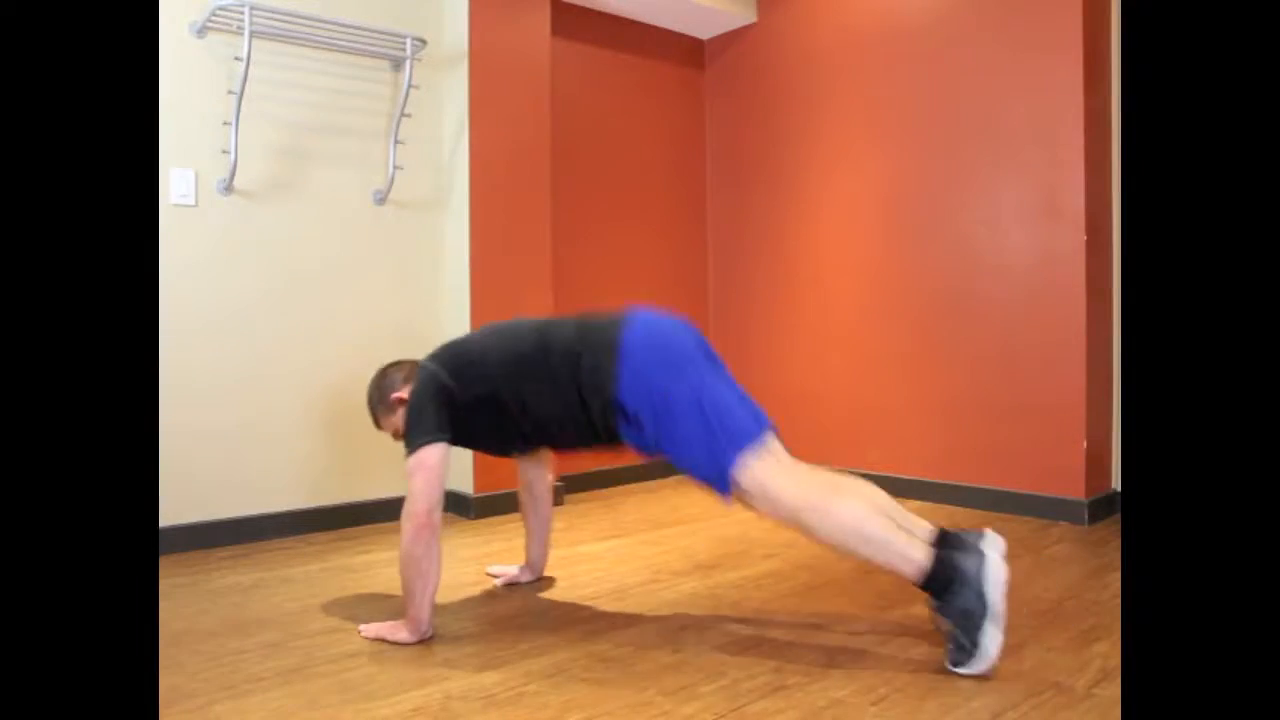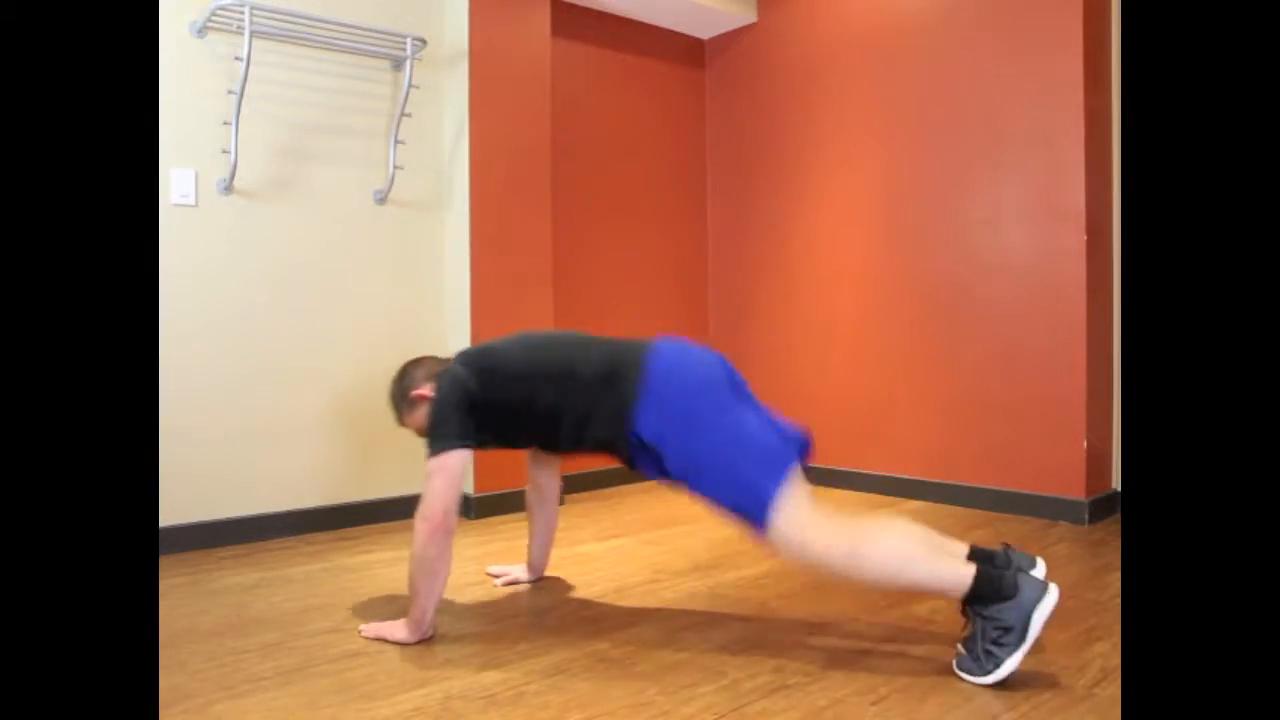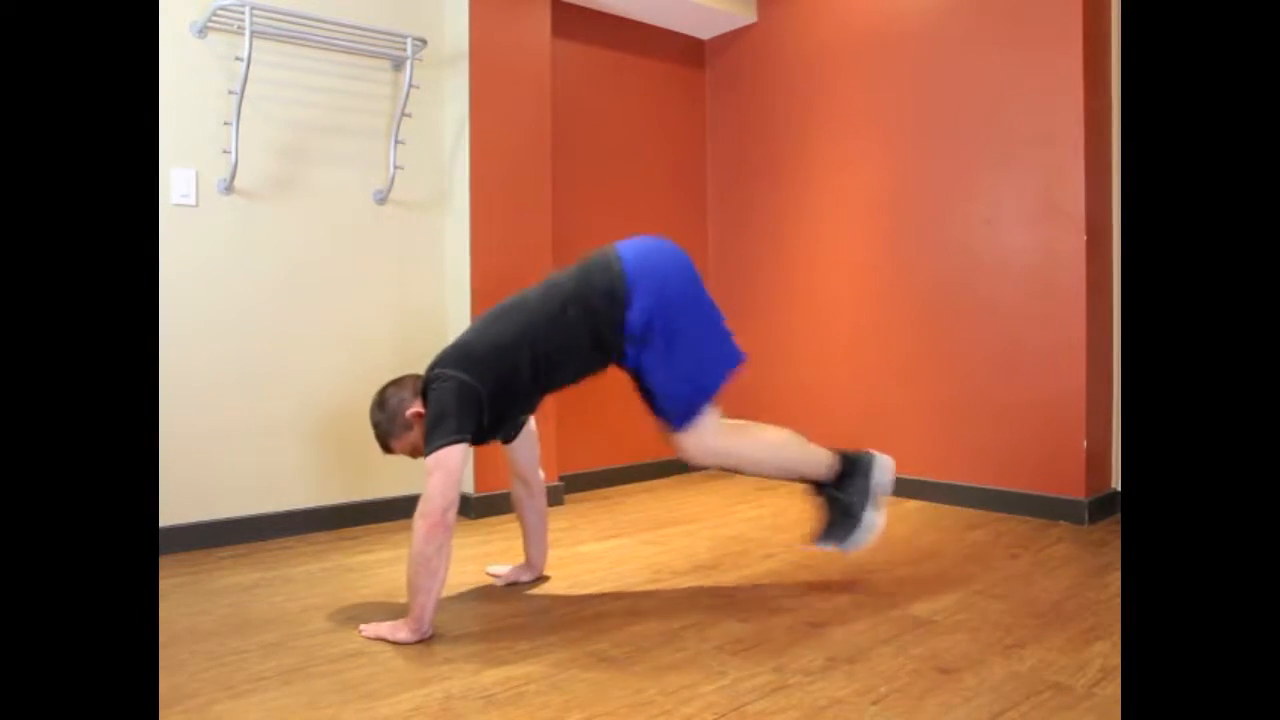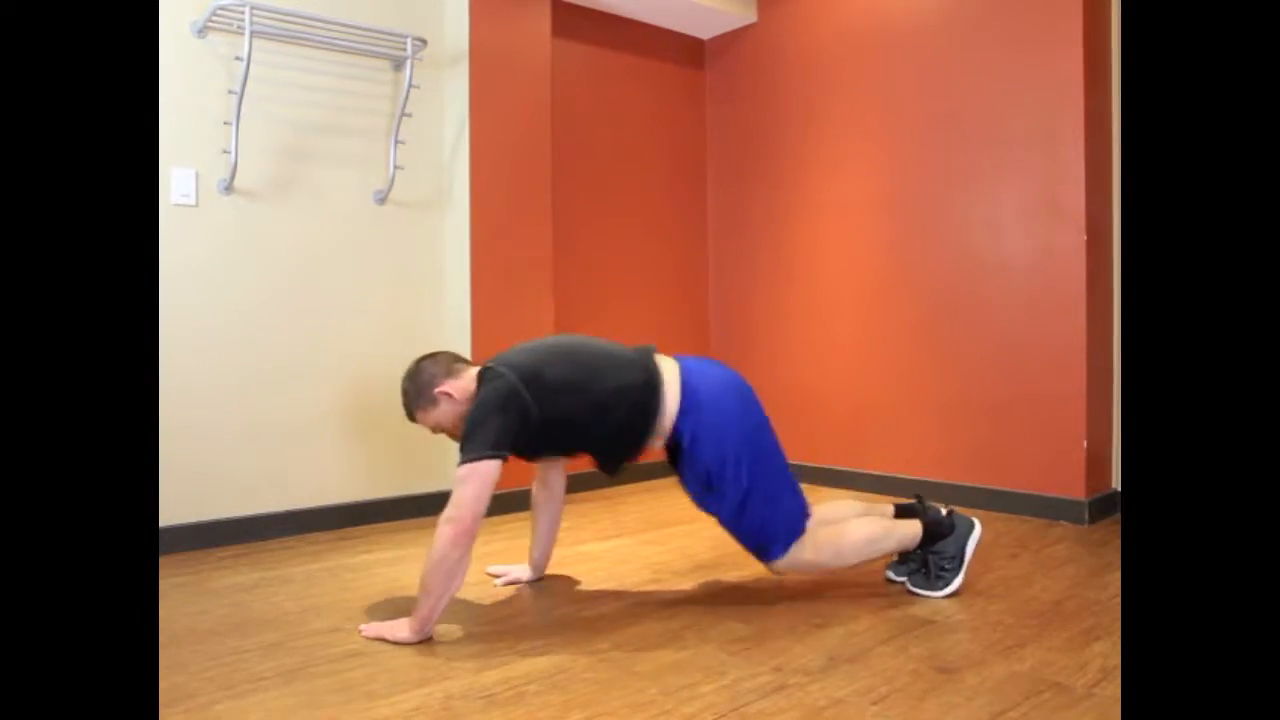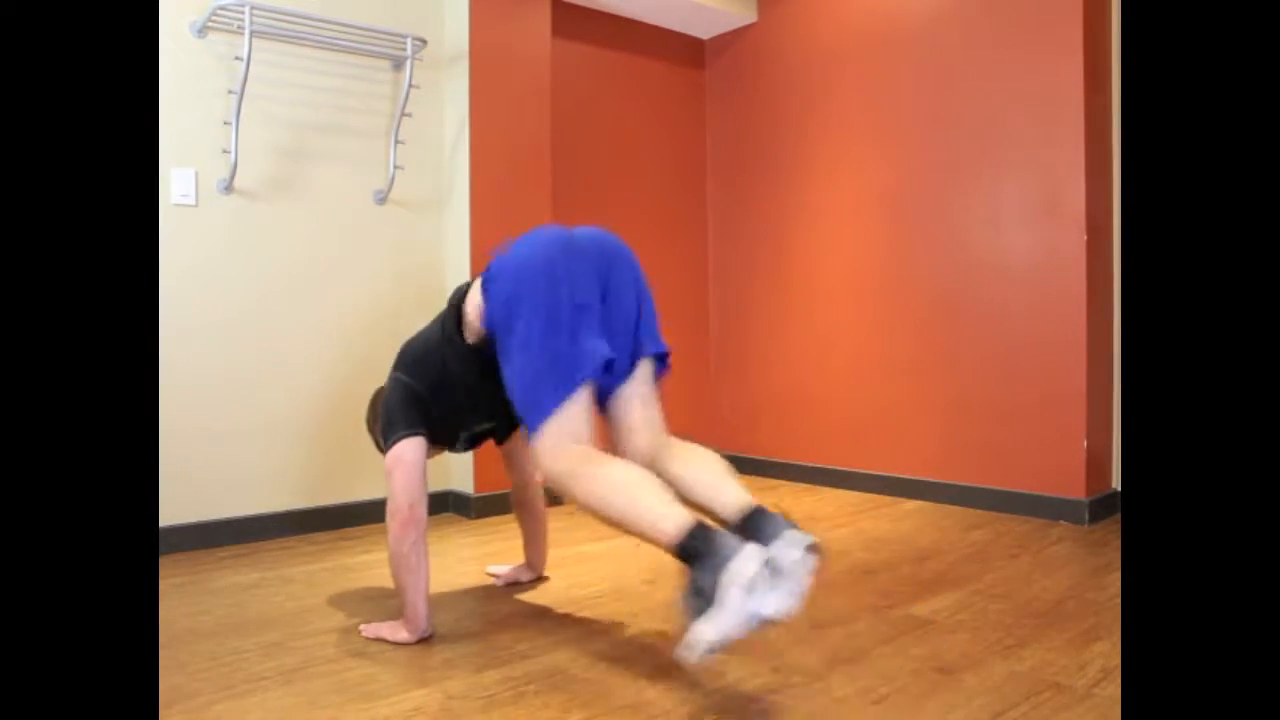
dt=1s
person 1, frame 1
left shoulder: (434, 390)
right shoulder: (475, 396)
left elbow: (421, 513)
right elbow: (537, 467)
left wrist: (415, 620)
right wrist: (533, 564)
left hip: (644, 365)
right hip: (652, 348)
left knee: (777, 489)
right knee: (776, 481)
left ankle: (958, 572)
right ankle: (953, 547)
person 1, frame 2
left shoulder: (458, 390)
right shoulder: (505, 376)
left elbow: (436, 514)
right elbow: (545, 467)
left wrist: (416, 622)
right wrist: (533, 565)
left hip: (671, 403)
right hip: (686, 377)
left knee: (801, 537)
right knee: (803, 528)
left ankle: (999, 590)
right ankle: (991, 565)
person 1, frame 3
left shoulder: (453, 392)
right shoulder: (486, 387)
left elbow: (436, 511)
right elbow: (526, 470)
left wrist: (417, 625)
right wrist: (533, 564)
left hip: (651, 283)
right hip: (646, 284)
left knee: (698, 441)
right knee: (693, 431)
left ankle: (849, 471)
right ankle: (844, 480)
person 1, frame 4
left shoulder: (494, 402)
right shoulder: (516, 388)
left elbow: (462, 521)
right elbow: (551, 469)
left wrist: (420, 623)
right wrist: (536, 566)
left hip: (710, 418)
right hip: (700, 402)
left knee: (793, 550)
right knee: (793, 527)
left ankle: (940, 528)
right ankle: (911, 518)
person 1, frame 5
left shoulder: (405, 398)
right shoulder: (468, 392)
right elbow: (521, 470)
left wrist: (417, 624)
right wrist: (534, 565)
left hip: (536, 276)
left knee: (566, 461)
right knee: (646, 447)
left ankle: (710, 555)
right ankle: (766, 534)
